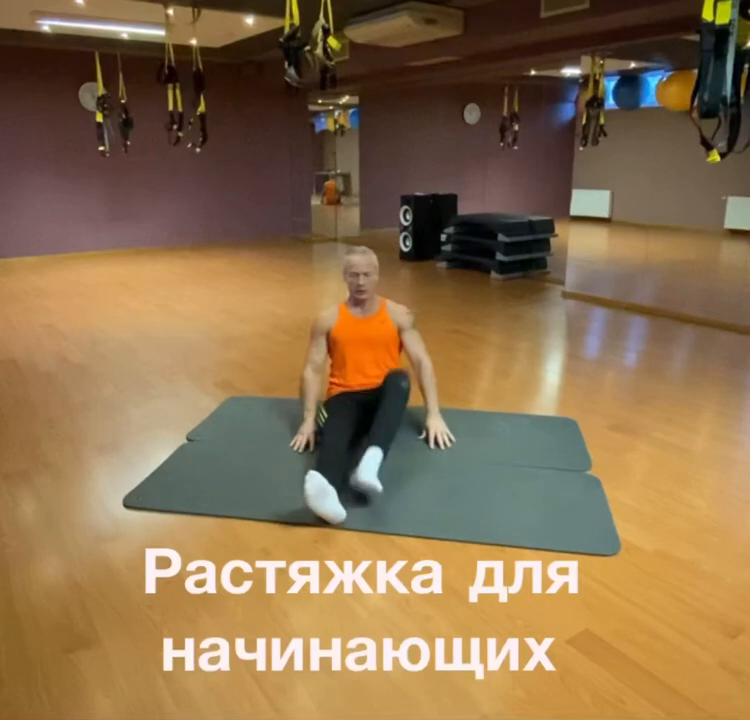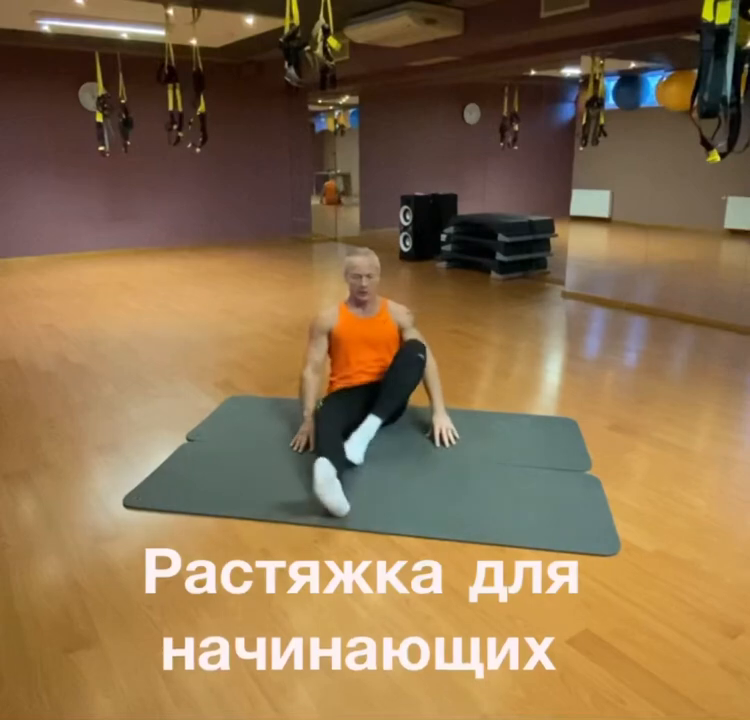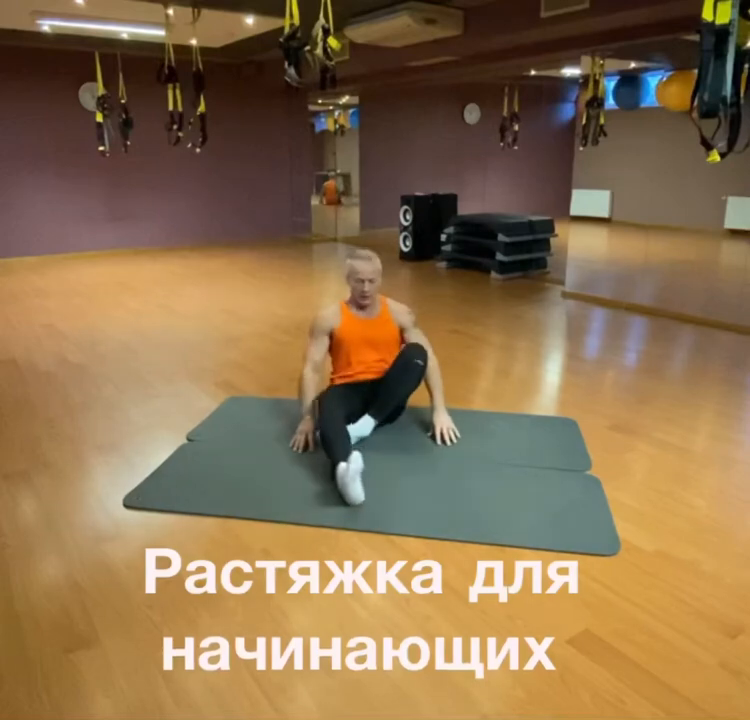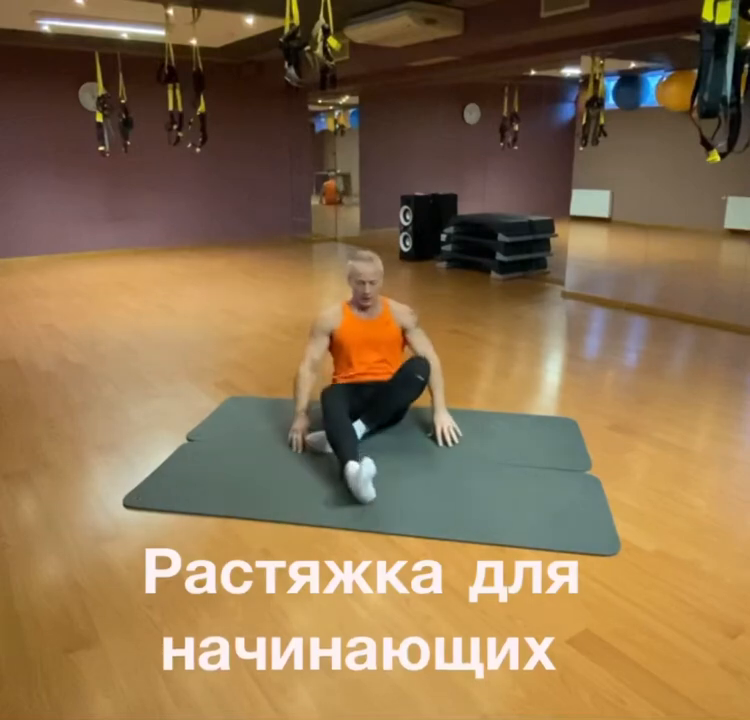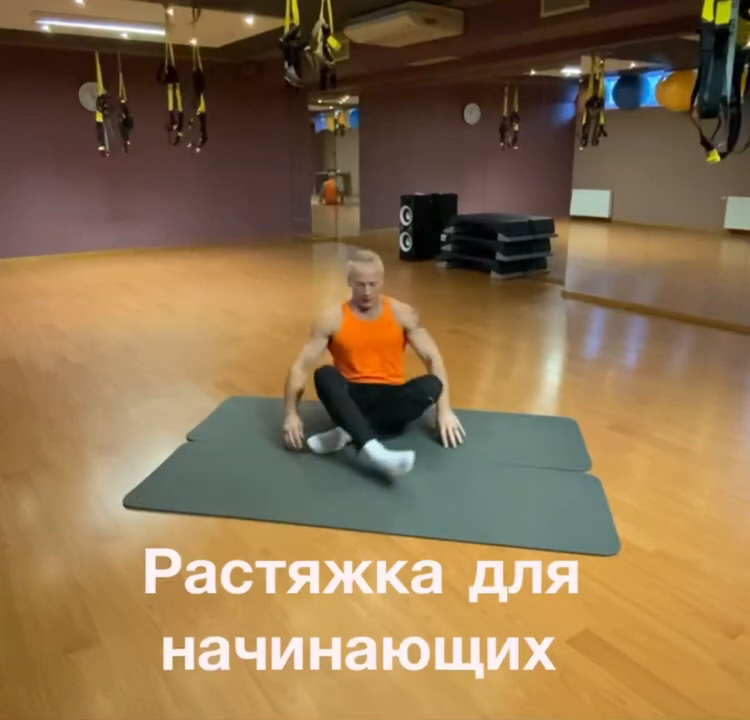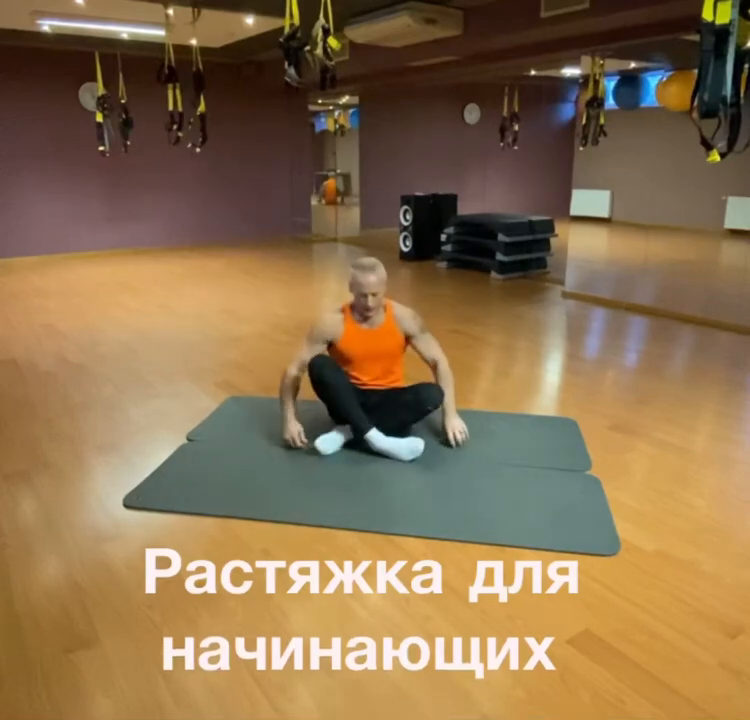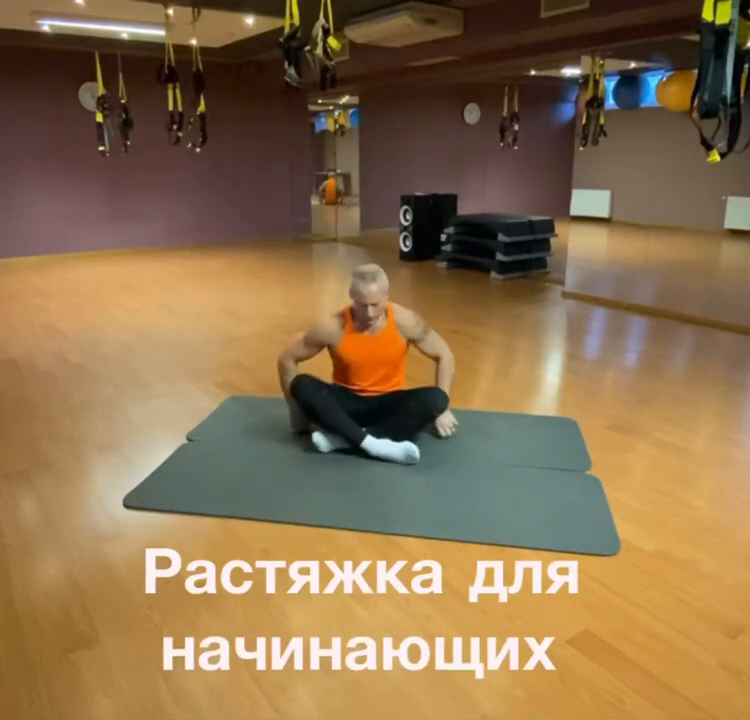
dt=0.2s
person 1, frame 1
left shoulder: (399, 315)
right shoulder: (328, 320)
left elbow: (422, 361)
right elbow: (312, 370)
left wrist: (434, 414)
right wrist: (308, 419)
left hip: (384, 392)
right hip: (345, 396)
left knee: (399, 378)
right knee: (334, 432)
left ankle: (370, 462)
right ankle: (325, 487)
person 1, frame 2
left shoulder: (399, 314)
right shoulder: (328, 319)
left elbow: (427, 359)
right elbow: (312, 369)
left wrist: (439, 411)
right wrist: (308, 418)
left hip: (388, 396)
right hip: (346, 393)
left knee: (415, 349)
right knee: (325, 418)
left ankle: (368, 428)
right ankle: (330, 479)
person 1, frame 3
left shoulder: (399, 314)
right shoulder: (329, 318)
left elbow: (429, 358)
right elbow: (312, 368)
left wrist: (440, 410)
right wrist: (307, 417)
left hip: (389, 397)
right hip: (348, 391)
left knee: (416, 353)
right knee: (326, 402)
left ankle: (363, 425)
right ankle: (344, 467)
person 1, frame 4
left shoulder: (401, 314)
right shoulder: (331, 319)
left elbow: (431, 360)
right elbow: (309, 367)
left wrist: (440, 410)
right wrist: (301, 416)
left hip: (390, 399)
right hip: (351, 393)
left knee: (418, 366)
right knee: (331, 396)
left ankle: (356, 428)
right ankle: (353, 468)
person 1, frame 5
left shoulder: (402, 314)
right shoulder: (332, 320)
left elbow: (433, 358)
right elbow: (301, 366)
left wrist: (445, 410)
right wrist: (291, 415)
left hip: (391, 399)
right hip: (350, 395)
left knee: (431, 385)
right knee: (325, 375)
left ankle: (347, 431)
right ankle: (371, 449)
person 1, frame 6
left shoulder: (404, 318)
right shoulder: (332, 324)
left elbow: (439, 362)
right elbow: (294, 370)
left wrist: (450, 414)
right wrist: (290, 419)
left hip: (389, 400)
right hip: (349, 400)
left knee: (431, 395)
right knee: (319, 365)
left ankle: (350, 432)
right ankle: (375, 439)
person 1, frame 7
left shoulder: (405, 321)
right shoulder: (332, 328)
left elbow: (444, 356)
right elbow: (286, 359)
left wrist: (441, 410)
right wrist: (297, 411)
left hip: (390, 404)
right hip: (347, 403)
left knee: (434, 399)
right knee: (302, 384)
left ankle: (347, 437)
right ankle: (370, 443)
